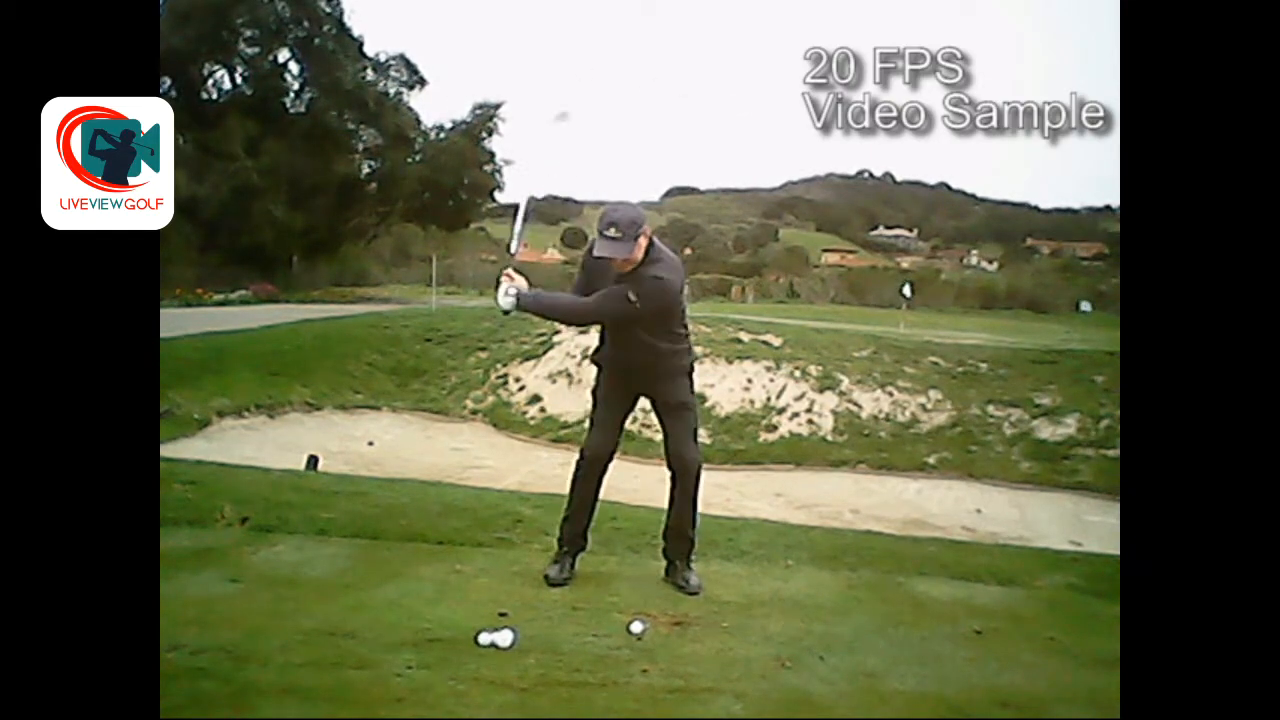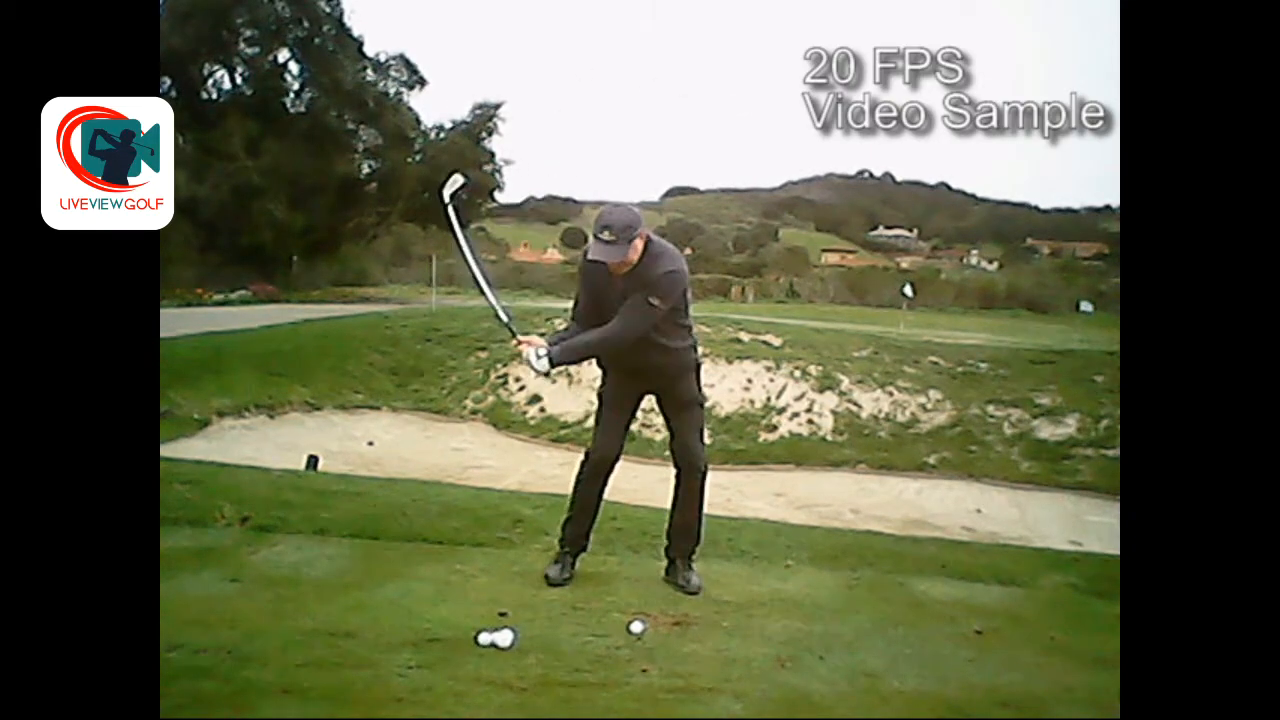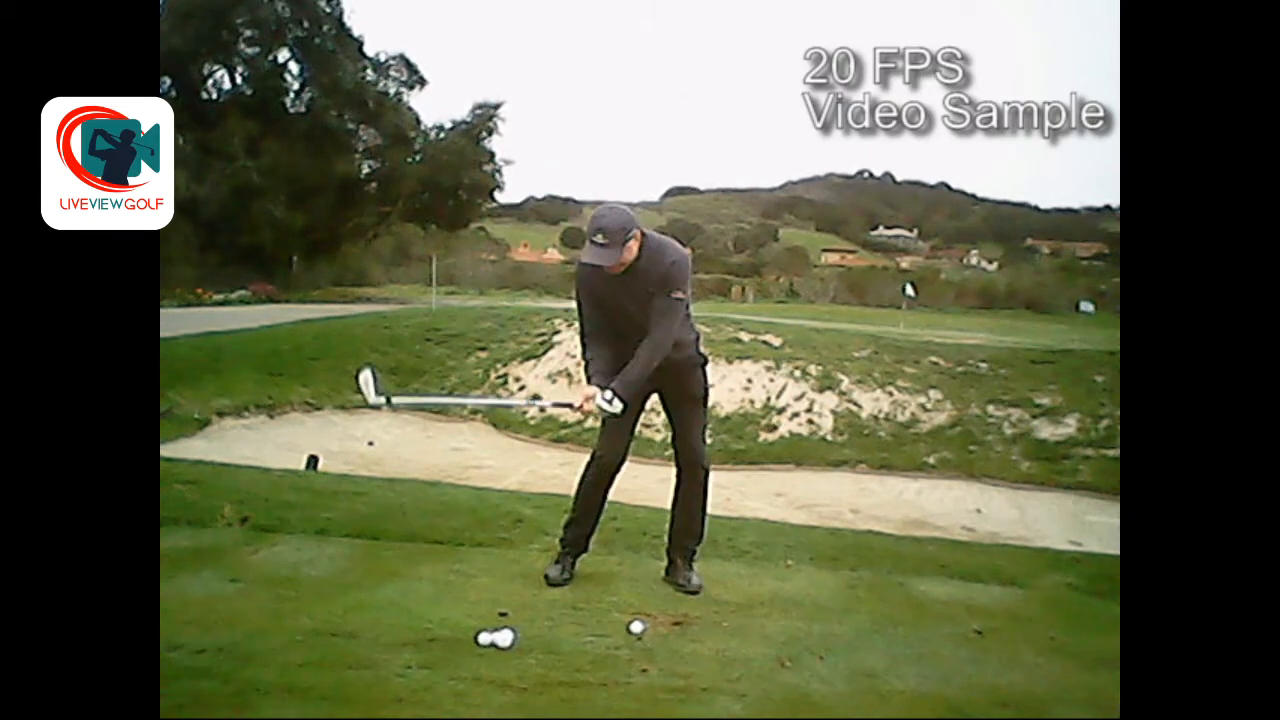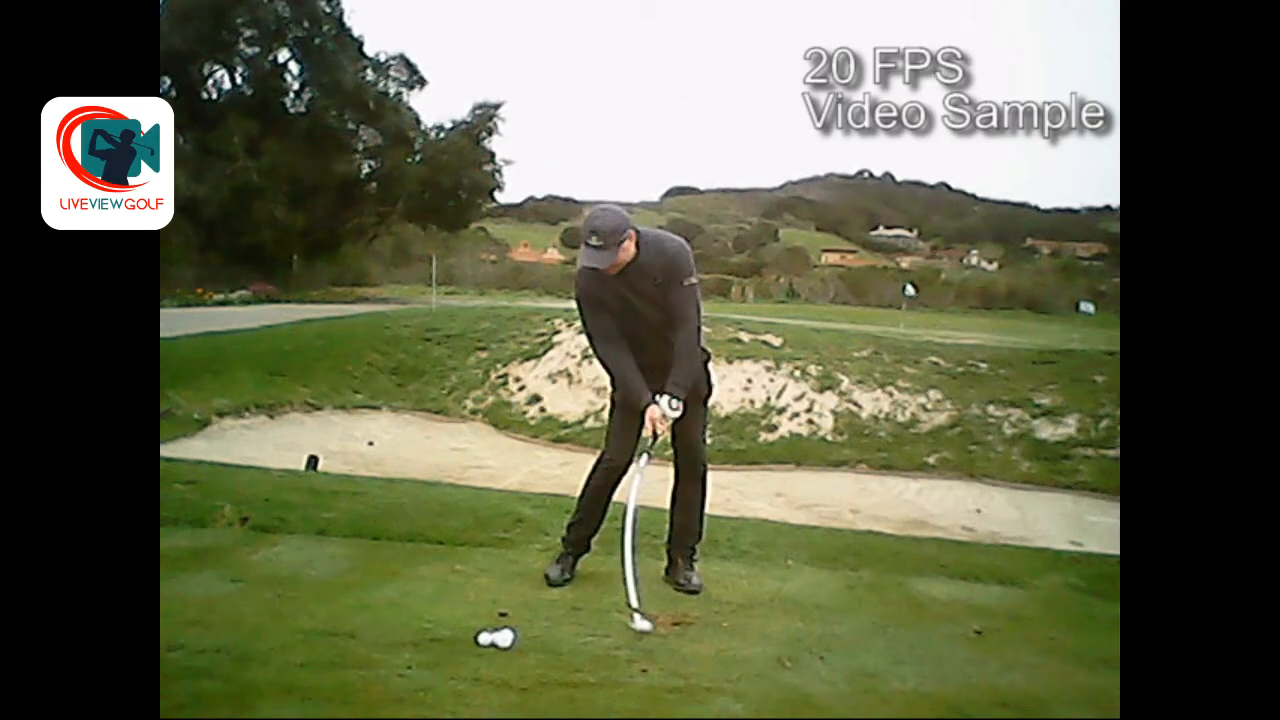
dt=0.3s
person 1, frame 1
left shoulder: (662, 277)
right shoulder: (600, 252)
left elbow: (590, 311)
right elbow: (579, 303)
left wrist: (525, 298)
right wrist: (529, 292)
left hip: (668, 371)
right hip: (617, 368)
left knee: (686, 463)
right knee: (594, 455)
left ankle: (679, 559)
right ankle: (568, 549)
person 1, frame 2
left shoulder: (668, 270)
right shoulder: (595, 262)
left elbow: (620, 332)
right elbow: (585, 321)
left wrist: (555, 356)
right wrist: (550, 343)
left hip: (674, 368)
right hip: (622, 368)
left knee: (691, 462)
right knee: (600, 456)
left ankle: (680, 559)
right ankle: (569, 549)
person 1, frame 3
left shoulder: (672, 260)
right shoulder: (590, 270)
left elbow: (661, 337)
right elbow: (596, 334)
left wrist: (619, 390)
right wrist: (597, 381)
left hip: (679, 363)
right hip: (624, 365)
left knee: (693, 461)
right knee: (607, 457)
left ankle: (681, 559)
right ankle: (570, 550)
person 1, frame 4
left shoulder: (672, 253)
right shoulder: (589, 276)
left elbow: (686, 327)
right elbow: (609, 345)
left wrist: (673, 395)
right wrist: (643, 402)
left hip: (683, 365)
right hip: (632, 368)
left knee: (692, 459)
right knee: (614, 459)
left ankle: (681, 558)
right ankle: (572, 549)
